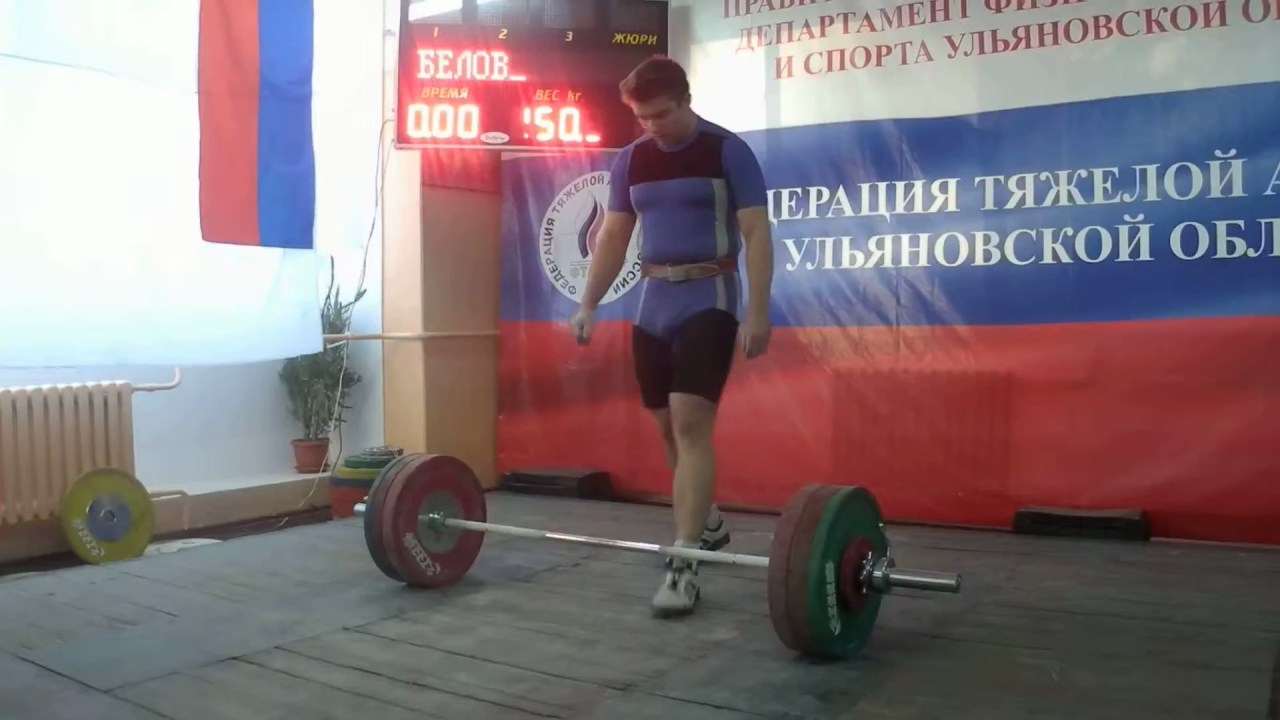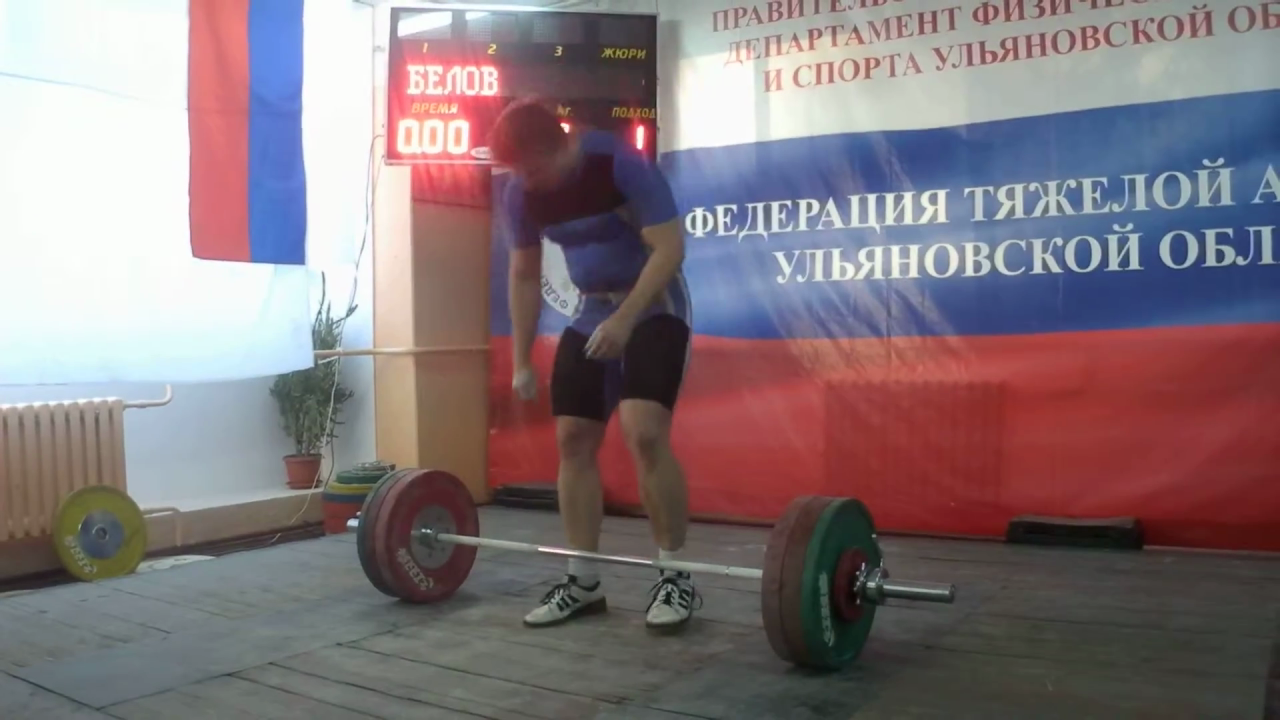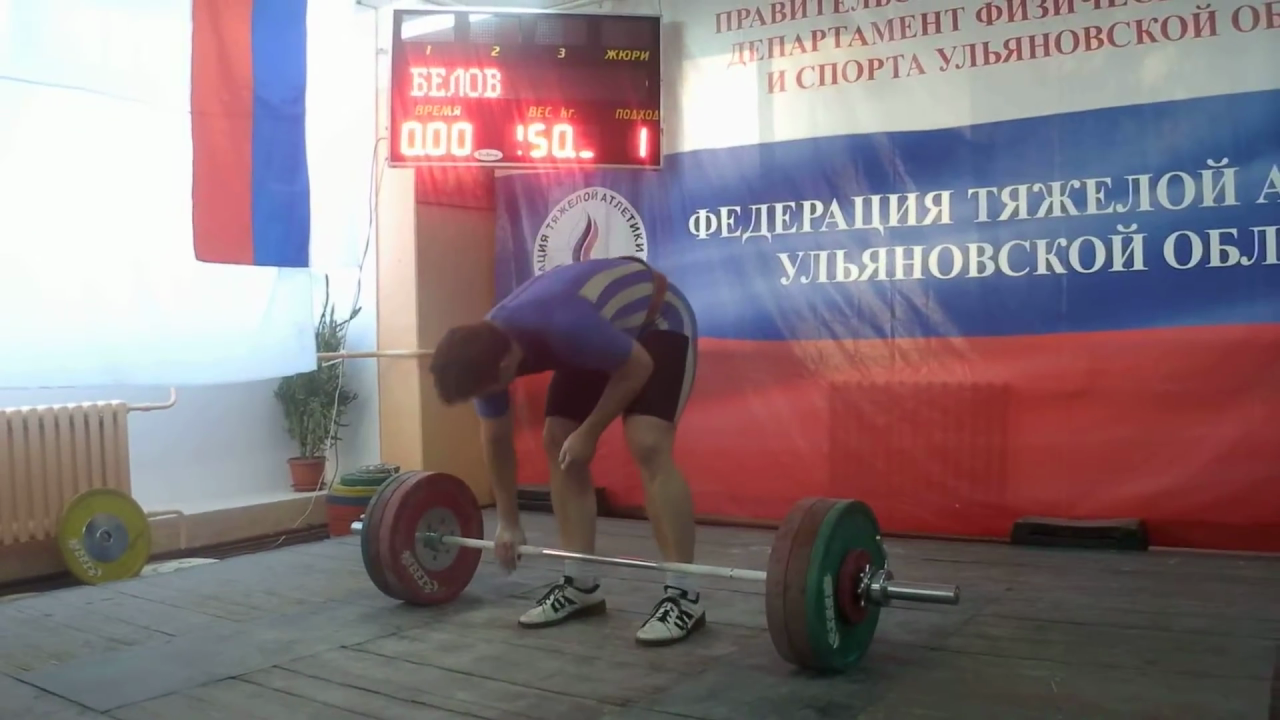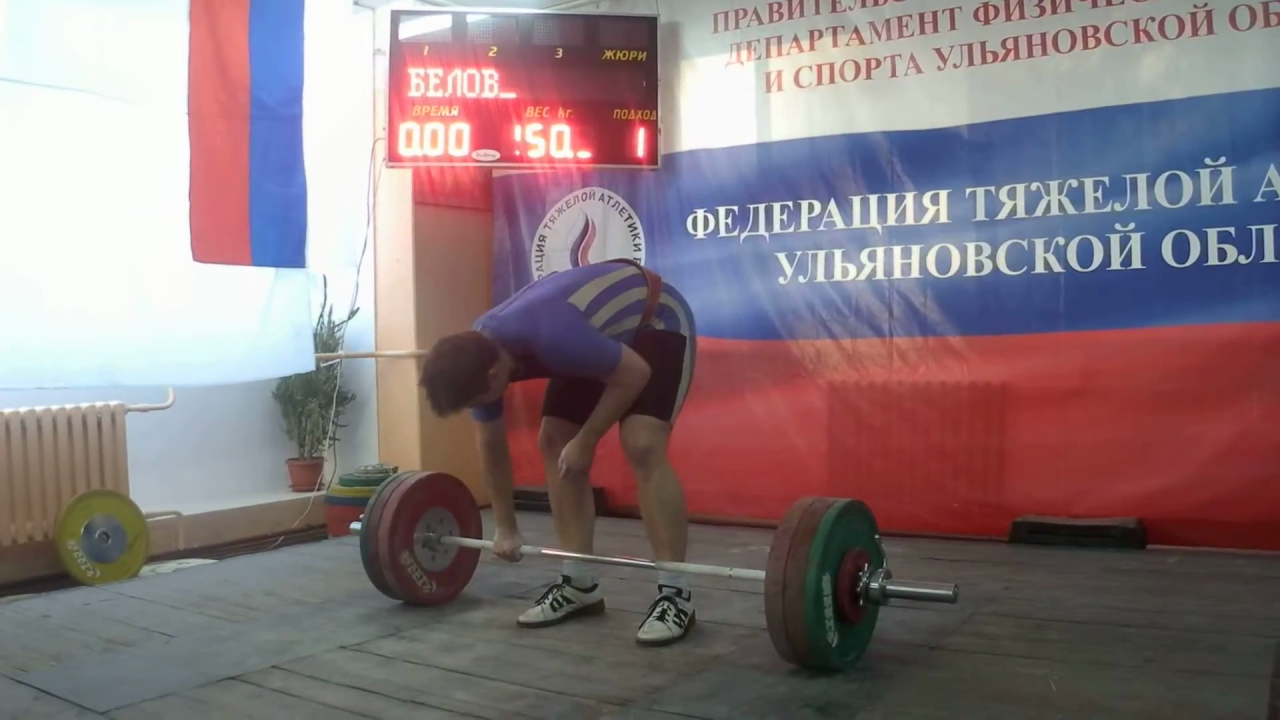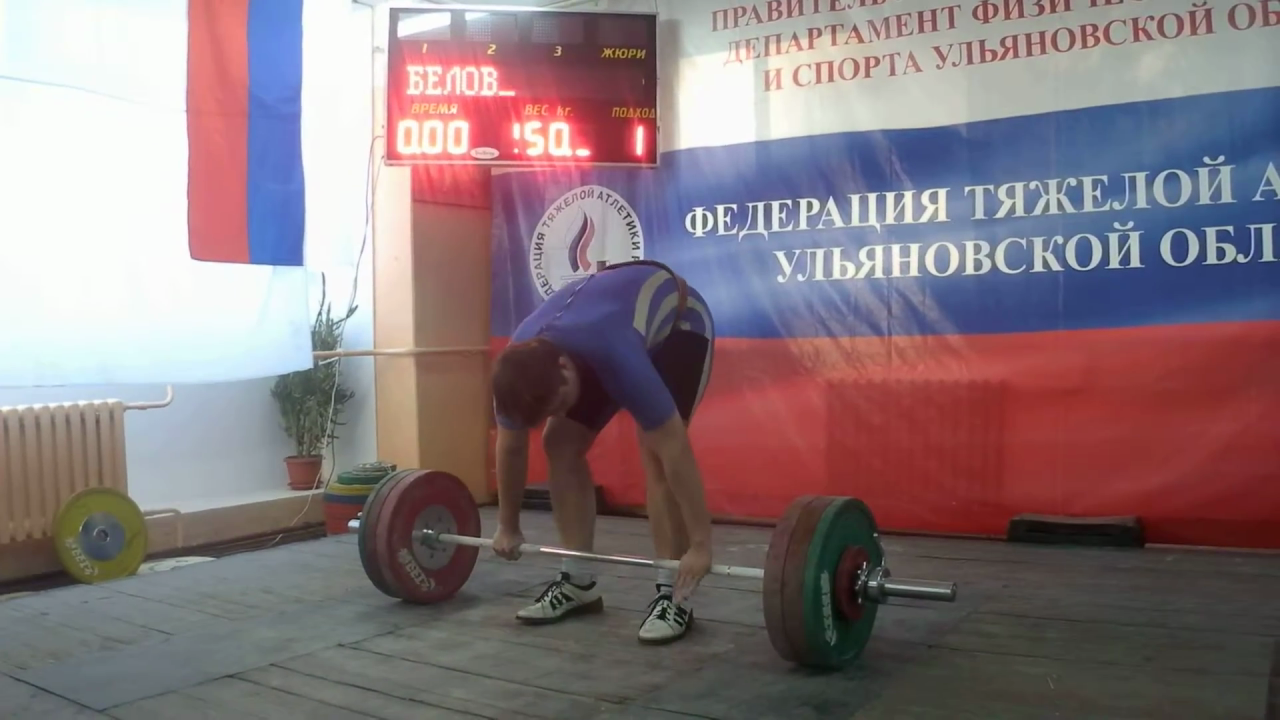
dt=0.7s
person 1, frame 1
left shoulder: (728, 151)
right shoulder: (631, 161)
left elbow: (757, 235)
right elbow: (613, 237)
left wrist: (758, 312)
right wrist: (587, 305)
left hip: (709, 298)
right hip: (653, 300)
left knee: (691, 421)
right knee: (669, 426)
left ankle: (682, 564)
right ankle: (709, 521)
person 1, frame 2
left shoulder: (620, 163)
right shoulder: (522, 192)
left elbow: (670, 247)
right elbow: (524, 277)
left wrist: (626, 320)
right wrist: (522, 361)
left hip: (654, 306)
right hip: (592, 312)
left knee: (645, 432)
right knee: (573, 439)
left ankle: (674, 574)
right ankle: (582, 582)
person 1, frame 3
left shoulder: (564, 327)
right shoulder: (487, 349)
left elbow: (637, 367)
right elbow: (497, 439)
left wrist: (589, 433)
right wrist: (508, 523)
left hip: (658, 319)
right hip: (604, 333)
left knee: (646, 444)
right knee: (556, 443)
left ankle: (683, 595)
right ankle: (581, 584)
person 1, frame 4
left shoulder: (553, 336)
right shoulder: (479, 353)
left elbow: (635, 376)
right elbow: (492, 443)
left wrist: (584, 440)
right wrist: (505, 527)
left hip: (657, 320)
right hip: (605, 327)
left knee: (642, 446)
right knee: (553, 443)
left ankle: (675, 595)
right ankle: (579, 584)
person 1, frame 5
left shoulder: (615, 356)
right shoulder: (521, 368)
left elbow: (675, 451)
right elbow: (511, 448)
left wrist: (700, 545)
right wrist: (508, 527)
left hip: (679, 322)
left knee: (654, 448)
right knee: (560, 444)
left ankle: (671, 593)
right ankle: (577, 582)
